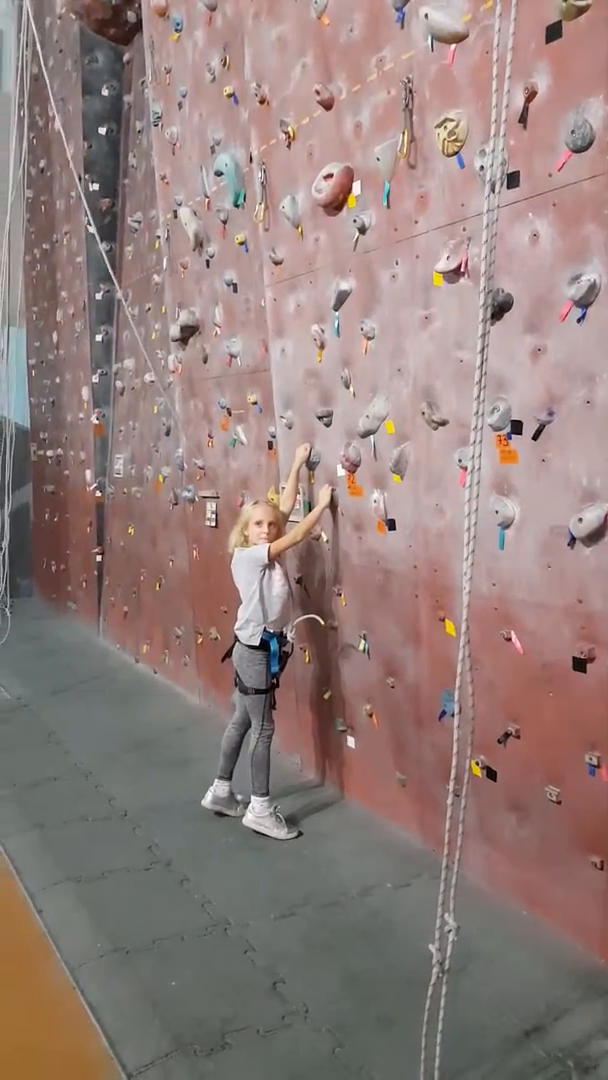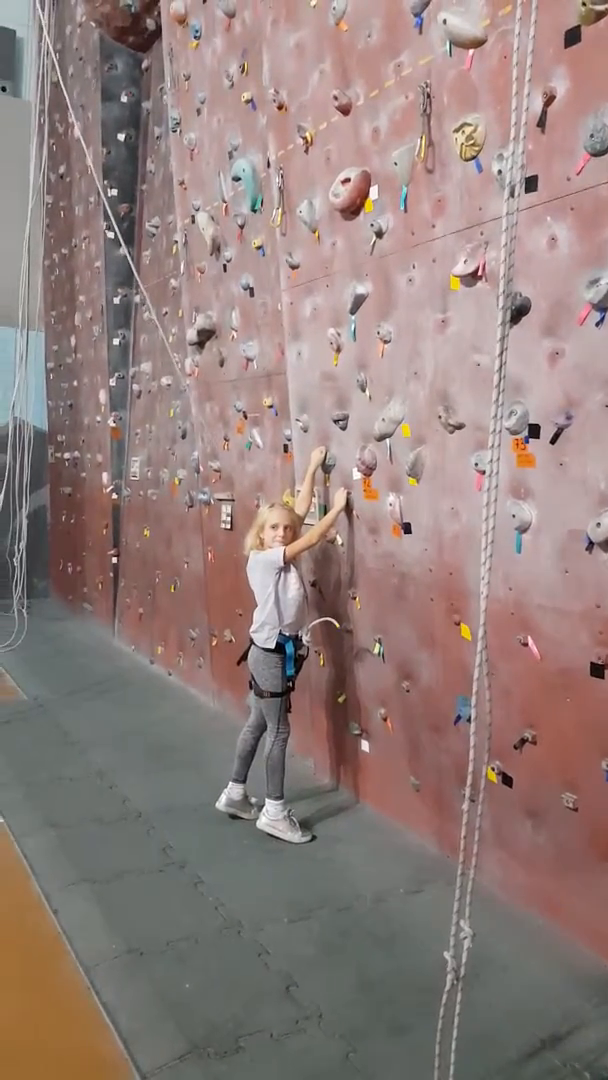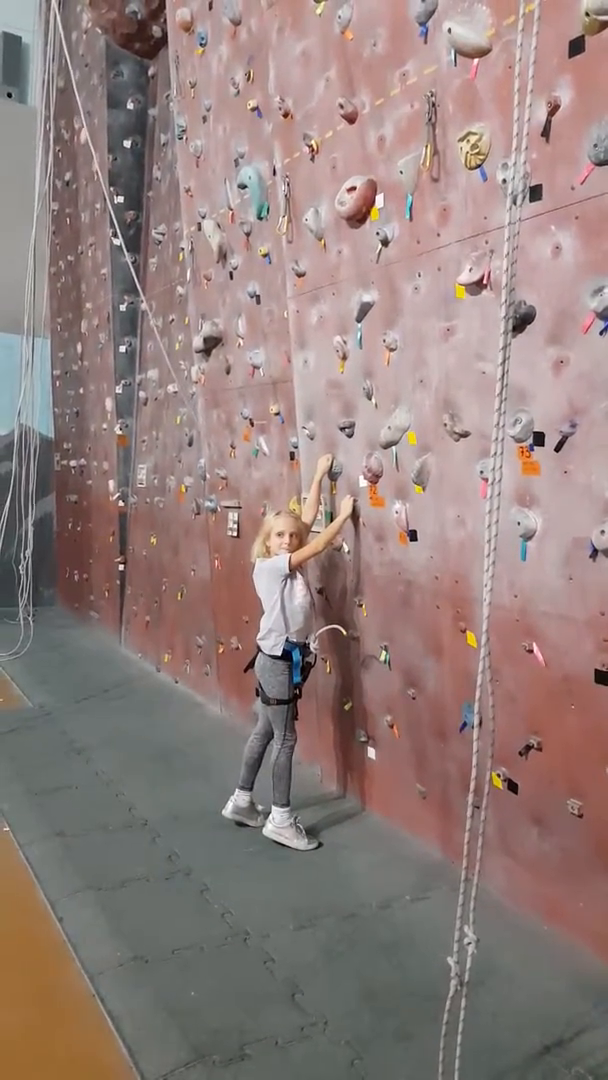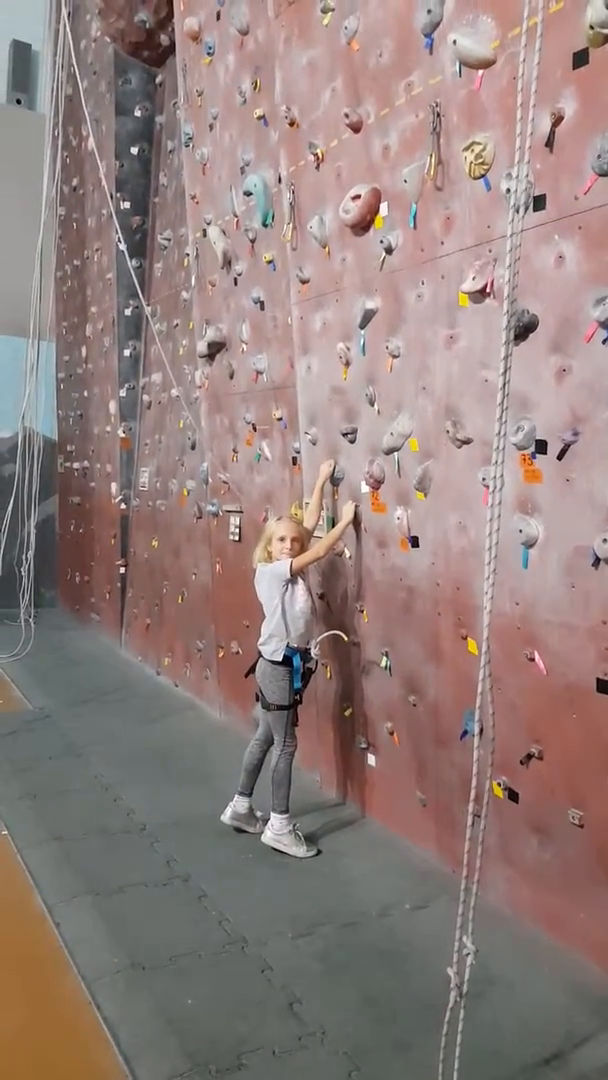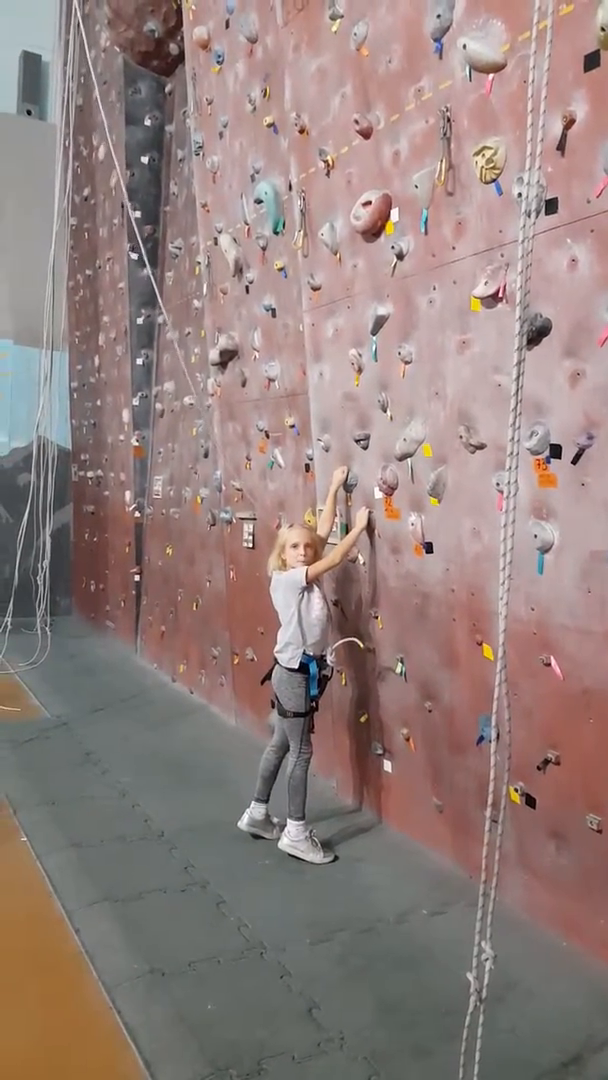
dt=0.4s
person 1, frame 1
left shoulder: (269, 552)
right shoulder: (245, 556)
left elbow: (285, 509)
right elbow: (297, 536)
left wrist: (297, 466)
right wrist: (322, 504)
left hip: (266, 647)
right hip: (254, 649)
left knee: (242, 721)
right knee: (263, 728)
left ankle: (220, 791)
right ankle: (260, 809)
person 1, frame 2
left shoulder: (284, 555)
right shoulder: (262, 559)
left elbow: (300, 512)
right elbow: (312, 539)
left wrist: (313, 469)
right wrist: (337, 507)
left hip: (281, 650)
right hip: (269, 651)
left knee: (258, 724)
right knee: (278, 731)
left ankle: (234, 794)
right ankle: (274, 812)
person 1, frame 3
left shoulder: (291, 563)
right shoulder: (267, 567)
left elbow: (307, 519)
right elbow: (318, 546)
left wrist: (319, 476)
right wrist: (343, 515)
left hip: (288, 657)
right hip: (276, 659)
left knee: (265, 731)
right knee: (285, 738)
left ankle: (241, 801)
right ankle: (280, 819)
person 1, frame 4
left shoulder: (293, 568)
right shoulder: (268, 572)
left elbow: (309, 525)
right elbow: (319, 551)
left wrist: (322, 481)
right wrist: (346, 520)
left hip: (290, 662)
right hip: (277, 664)
left knee: (265, 738)
right knee: (285, 745)
left ankle: (240, 807)
right ankle: (279, 826)
person 1, frame 5
left shoulder: (307, 576)
right shoulder: (284, 580)
left elbow: (323, 532)
right elbow: (334, 559)
left wrist: (334, 489)
right wrist: (359, 526)
left hip: (306, 670)
right hip: (294, 671)
left knee: (281, 744)
right knee: (301, 752)
left ankle: (257, 814)
right ankle: (296, 833)
